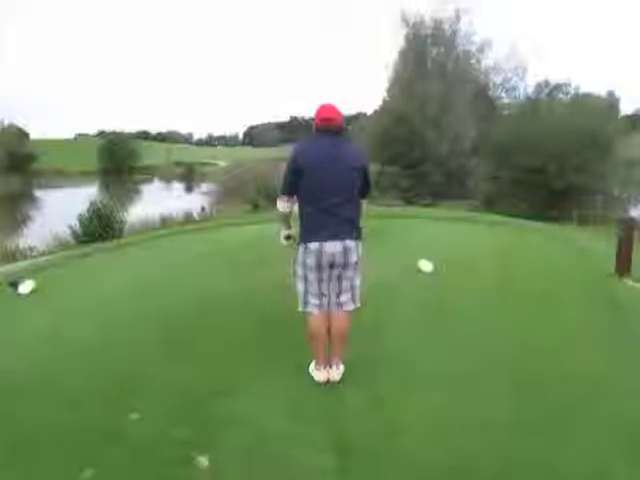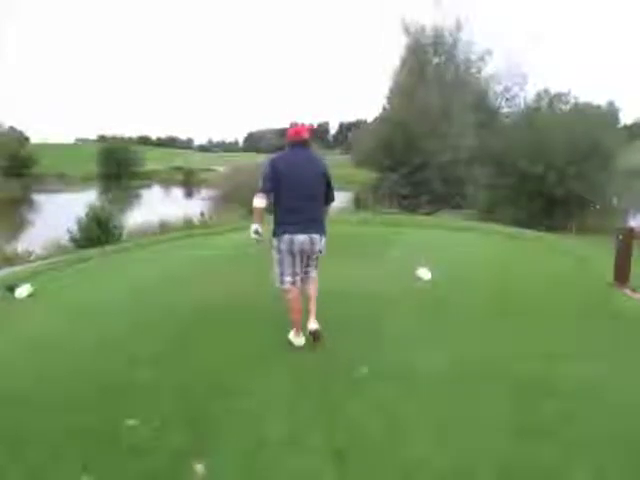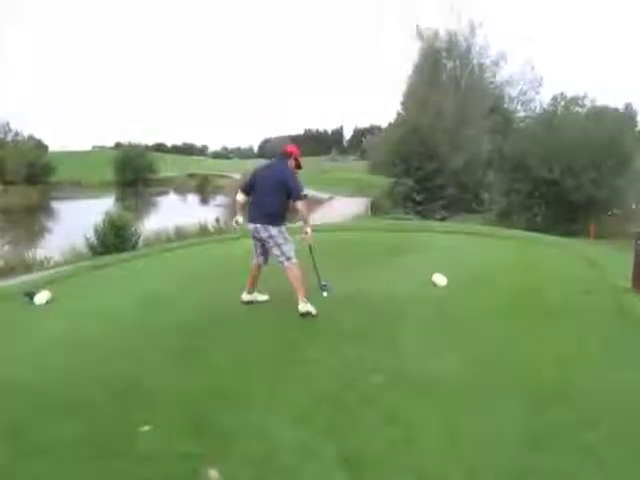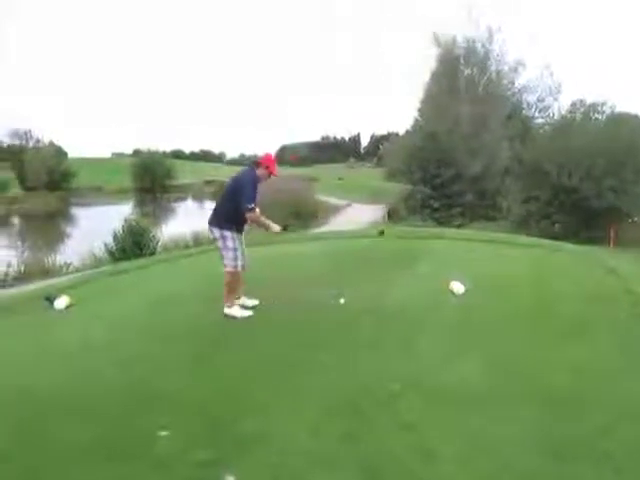
dt=1s
person 1, frame 1
left shoulder: (301, 152)
right shoulder: (357, 155)
left elbow: (286, 198)
left wrist: (286, 226)
left hip: (312, 241)
right hip: (348, 240)
left knee: (315, 306)
right knee: (342, 305)
left ankle: (319, 366)
right ankle: (336, 365)
person 1, frame 2
left shoulder: (276, 162)
right shoulder: (320, 164)
left elbow: (262, 196)
right elbow: (327, 202)
left wrist: (256, 223)
left hip: (286, 233)
right hip: (315, 232)
left knee: (290, 283)
right knee: (310, 275)
left ankle: (297, 332)
right ankle: (313, 322)
person 1, frame 3
left shoulder: (260, 170)
right shoulder: (289, 174)
left elbow: (241, 194)
right elbow: (299, 202)
left wrist: (239, 214)
right wrist: (307, 225)
left hip: (254, 223)
right hip: (271, 225)
left knee: (260, 259)
right knee: (290, 261)
left ankle: (249, 293)
right ankle: (303, 303)
person 1, frame 4
left shoulder: (249, 177)
right shoulder: (248, 181)
left elbow: (251, 209)
right elbow: (250, 214)
left wrist: (265, 222)
right wrist: (269, 225)
left hip: (232, 225)
right hip: (223, 226)
left knee: (239, 263)
right knee: (233, 265)
left ankle: (236, 297)
right ankle: (230, 305)
